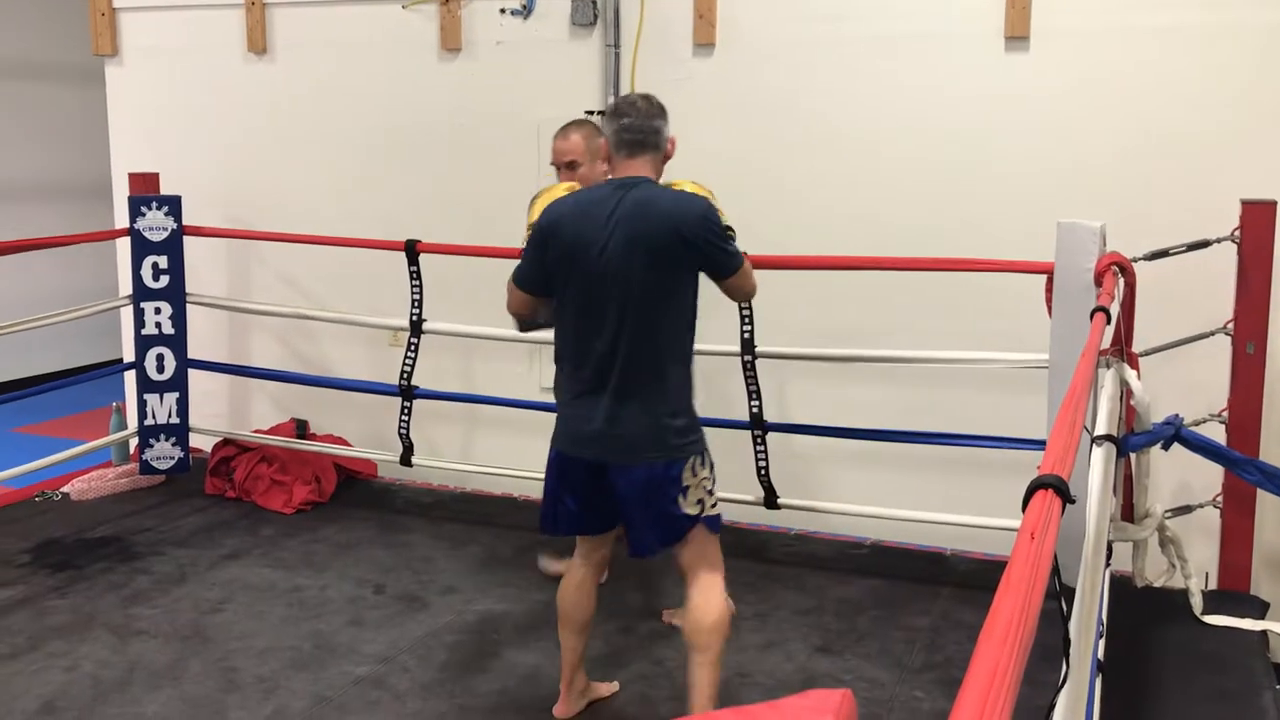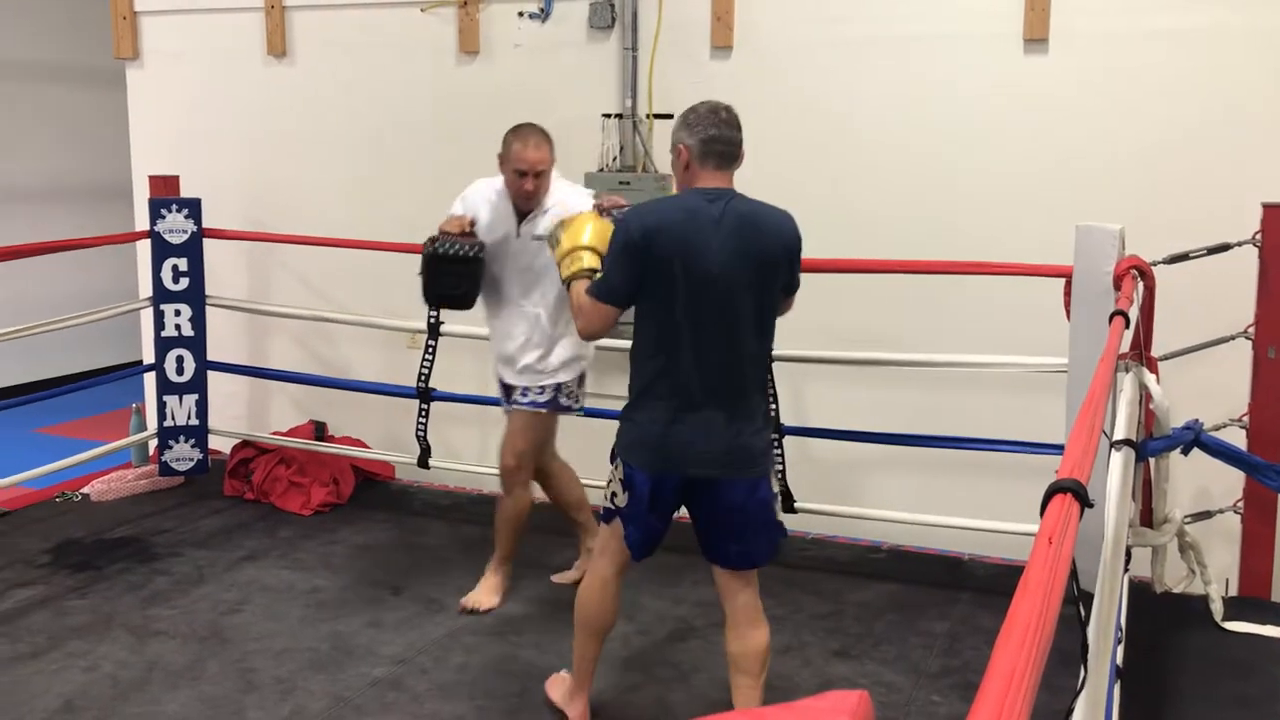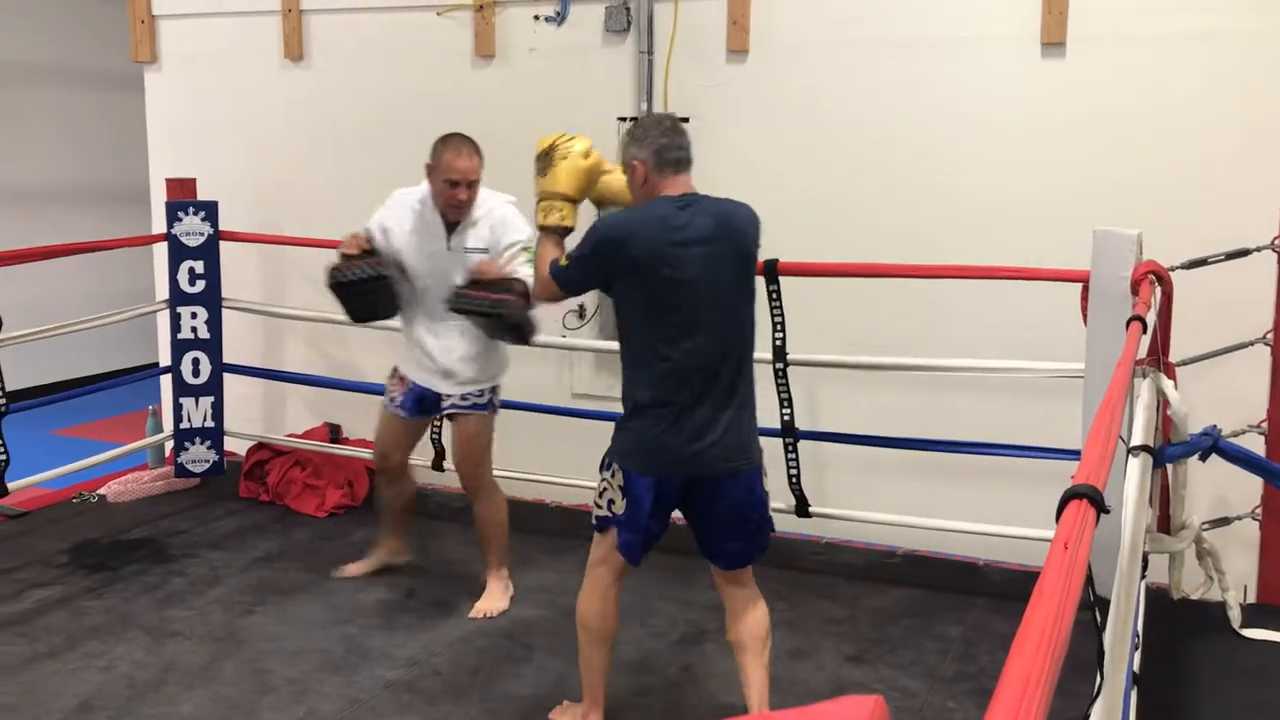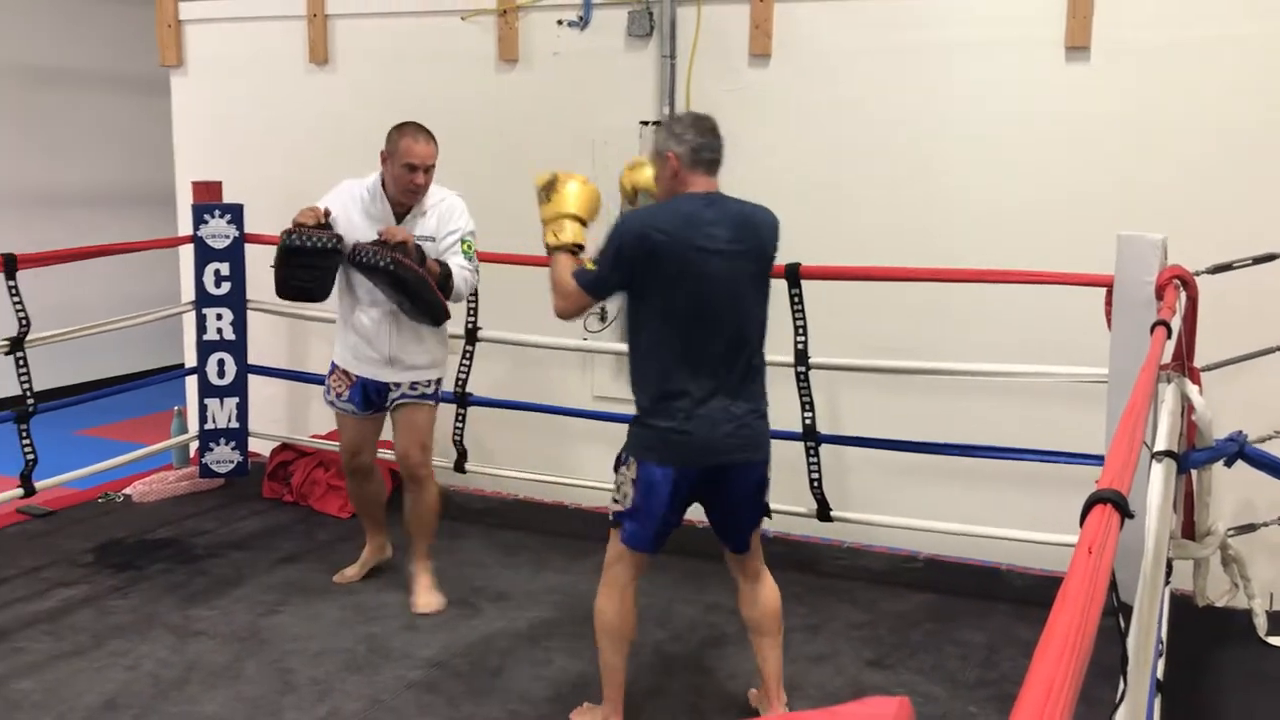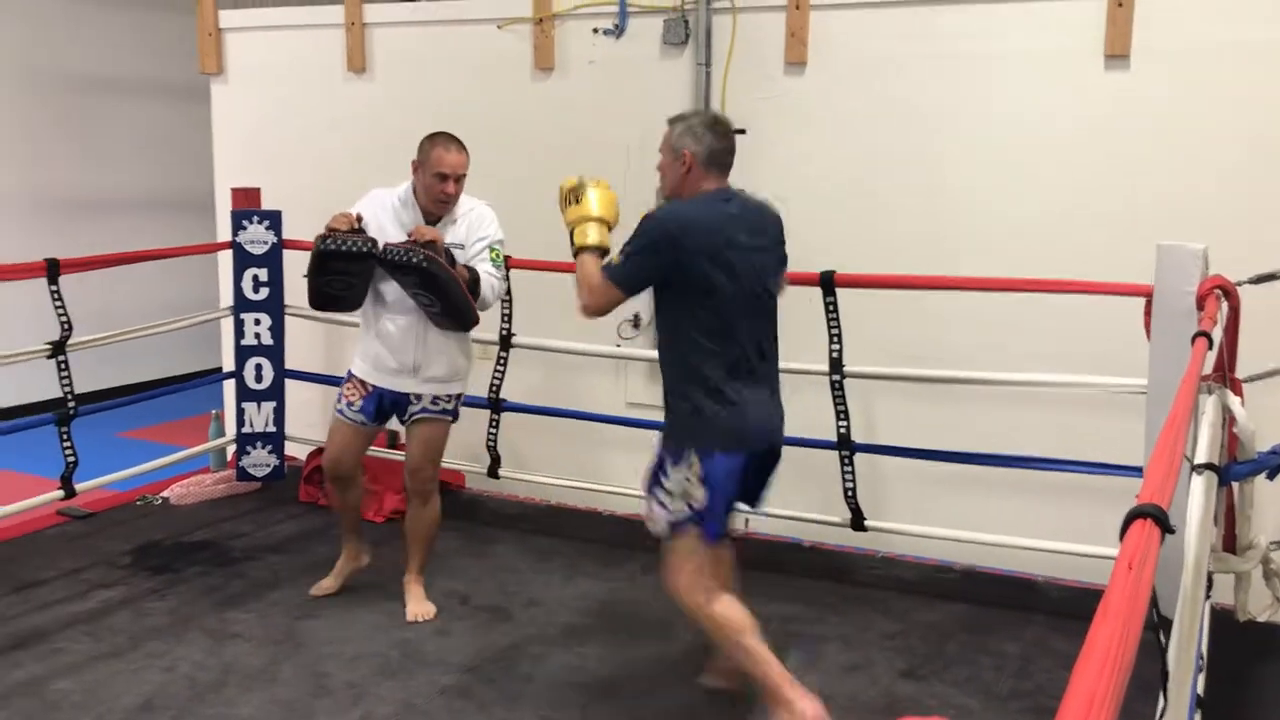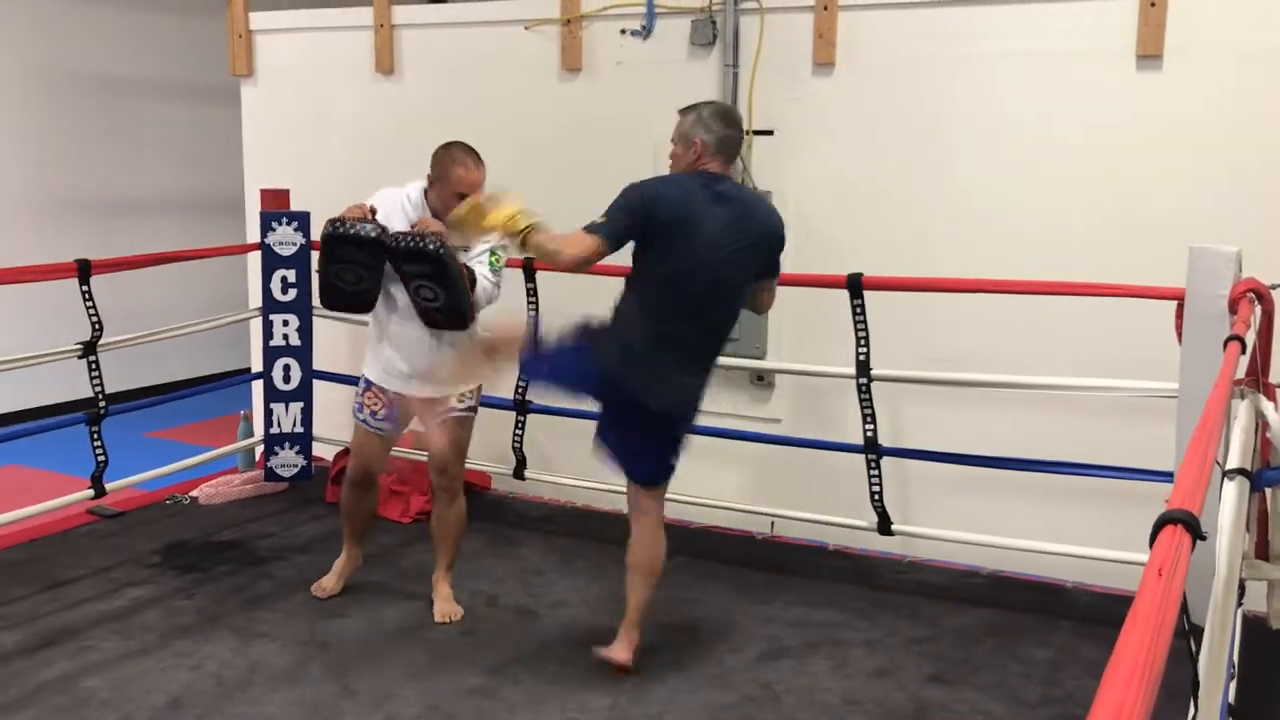
dt=0.4s
person 1, frame 1
left shoulder: (562, 215)
right shoulder: (690, 213)
left elbow: (519, 307)
right elbow: (744, 289)
left hip: (582, 428)
right hip: (659, 433)
left knee: (590, 554)
right knee: (703, 568)
person 1, frame 2
left shoulder: (645, 224)
right shoulder: (779, 230)
left elbow: (591, 322)
left wrist: (578, 262)
left hip: (654, 439)
right hip: (740, 447)
left knee: (609, 559)
right knee: (741, 595)
person 1, frame 3
left shoulder: (617, 233)
right shoulder: (741, 222)
left elbow: (547, 286)
left wrist: (556, 202)
right wrist: (627, 200)
left hip: (650, 444)
right hip: (731, 443)
left knee: (604, 568)
right knee: (738, 584)
person 1, frame 4
left shoulder: (641, 227)
right shoulder: (762, 225)
left elbow: (569, 303)
left wrist: (562, 228)
left hip: (667, 437)
right hip: (744, 435)
left knee: (620, 566)
right knee: (749, 565)
person 1, frame 5
left shoulder: (668, 226)
right shoulder: (763, 219)
left elbow: (593, 298)
left wrist: (587, 231)
left hip: (711, 433)
right hip: (756, 420)
left knee: (690, 581)
right ankle: (731, 659)
person 1, frame 6
left shoulder: (656, 196)
right shoulder: (767, 219)
left elbow: (572, 255)
right elbow: (762, 301)
left wrist: (521, 229)
left hip: (612, 363)
right hip: (677, 391)
left knee: (496, 351)
right knee: (647, 509)
right ankle: (627, 640)
person 2, frame 1
left shoulder: (628, 204)
right shoulder: (588, 206)
right wrist: (548, 281)
left hip: (638, 368)
right hip: (622, 364)
left knee: (644, 487)
right knee: (594, 464)
left ankle: (707, 592)
right ankle: (595, 560)
person 2, frame 2
left shoulder: (576, 205)
right shoulder: (479, 196)
right wrist: (449, 234)
left hip: (551, 361)
right hip: (511, 354)
left knee: (513, 468)
right knee: (539, 460)
left ankle: (498, 572)
right ankle: (593, 545)
person 2, frame 3
left shoulder: (502, 216)
right shoulder: (401, 208)
left elbow: (529, 285)
left wrist: (504, 278)
right wrist: (357, 249)
left hip: (473, 371)
right hip: (417, 363)
left knee: (474, 476)
right knee: (387, 458)
left ankle: (498, 576)
right ankle: (391, 545)
person 2, frame 4
left shoulder: (449, 209)
right shoulder: (348, 197)
left elbow: (461, 283)
left wrist: (416, 255)
right wrist: (305, 229)
left hip: (417, 362)
right hip: (357, 357)
left knee: (415, 467)
right knee: (355, 460)
left ankle: (421, 569)
right ankle: (376, 544)
person 2, frame 5
left shoulder: (478, 219)
right shoulder: (377, 206)
left elbow: (487, 293)
left wrist: (444, 256)
right wrist: (337, 236)
left hip: (437, 375)
right hip: (373, 366)
left knee: (421, 480)
right knee: (337, 465)
left ankle: (414, 580)
right ankle: (351, 552)
person 2, frame 6
right shoulder: (389, 208)
left elbow: (482, 291)
left hip: (453, 376)
right hip: (389, 371)
left knee: (447, 478)
right knee: (360, 472)
left ankle: (442, 580)
right ankle: (349, 554)
